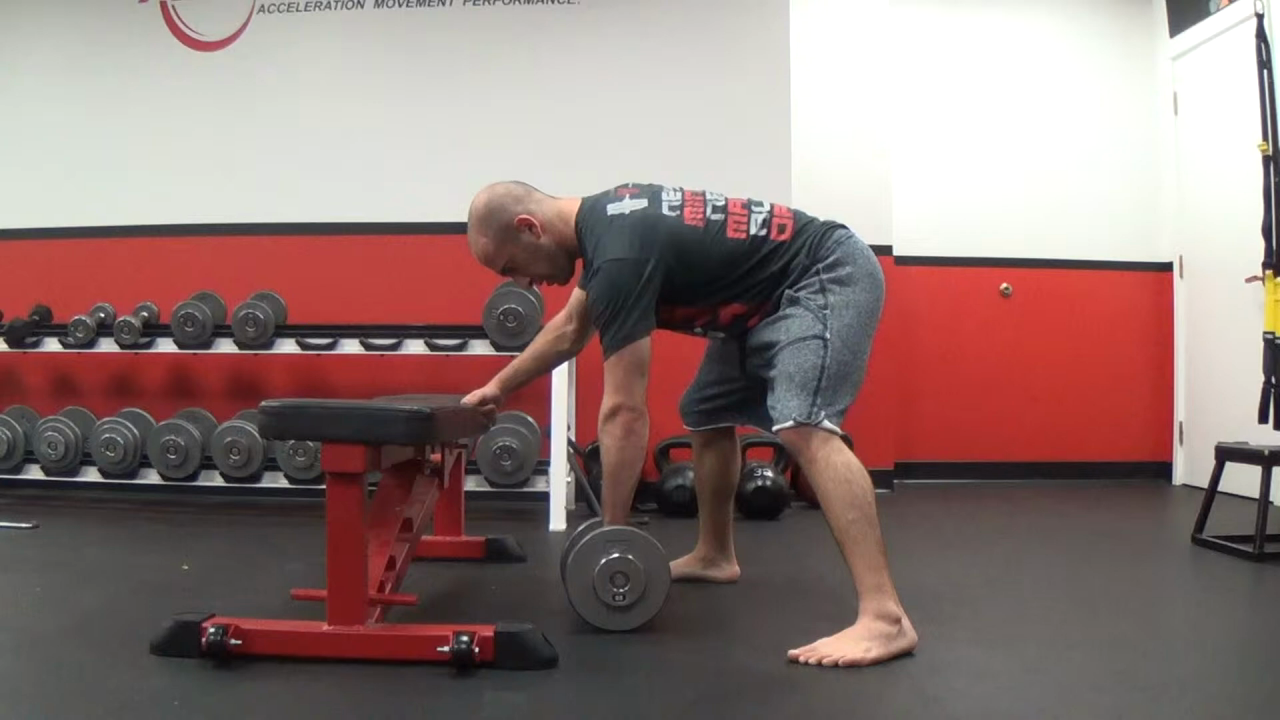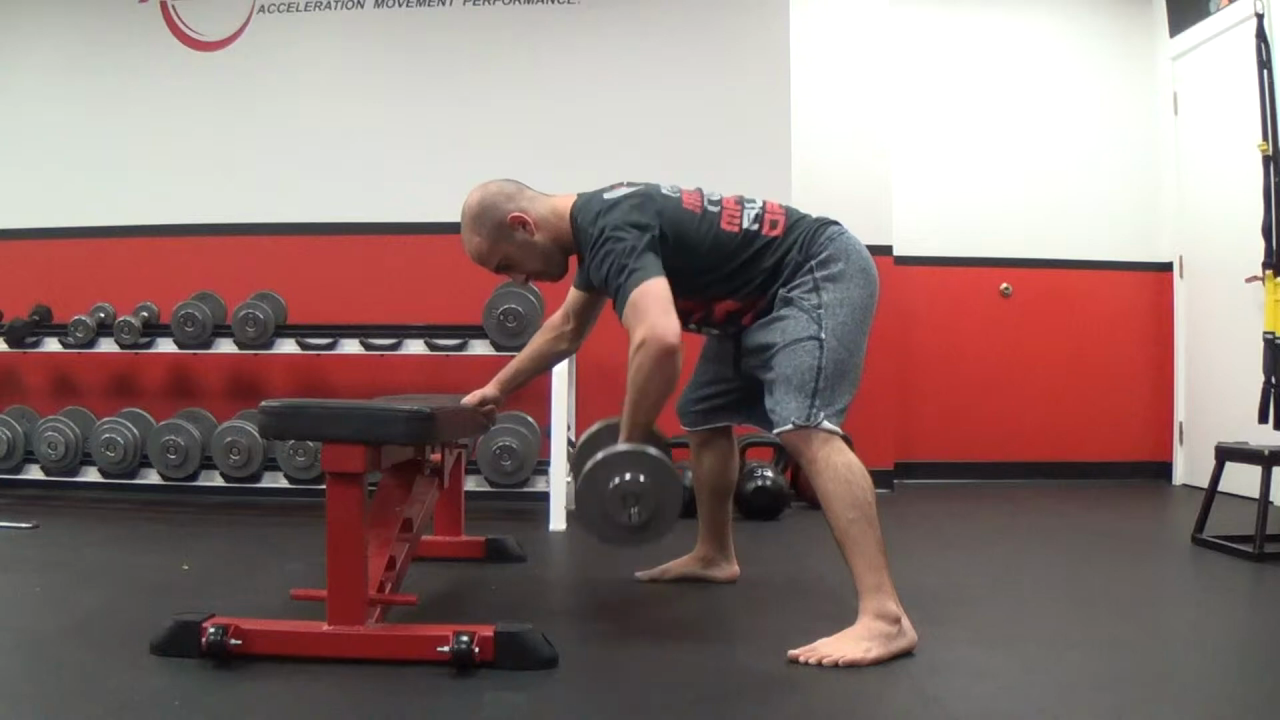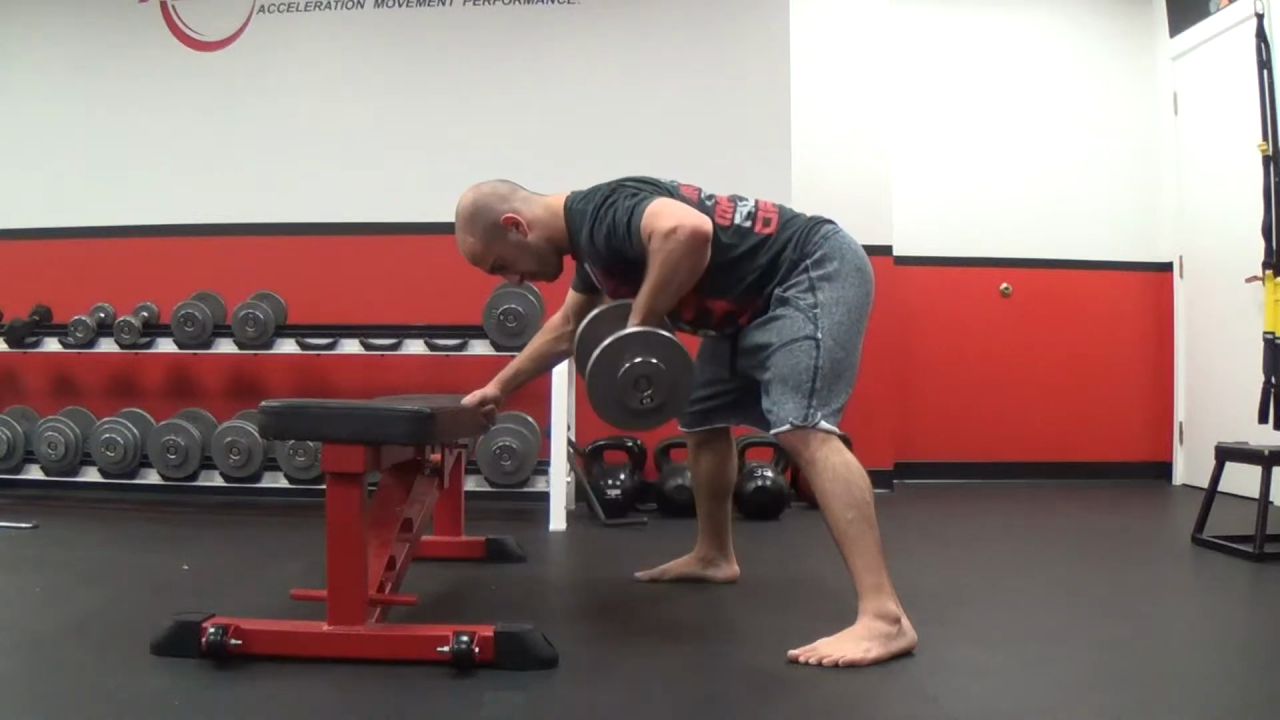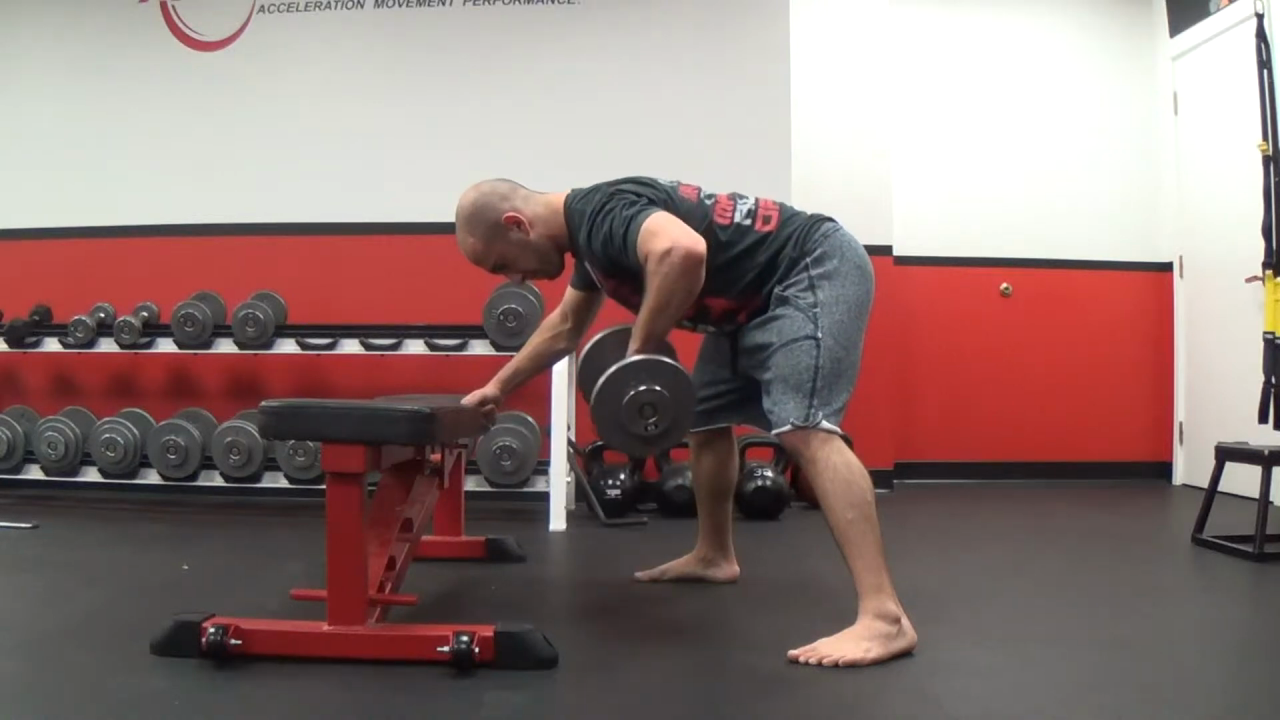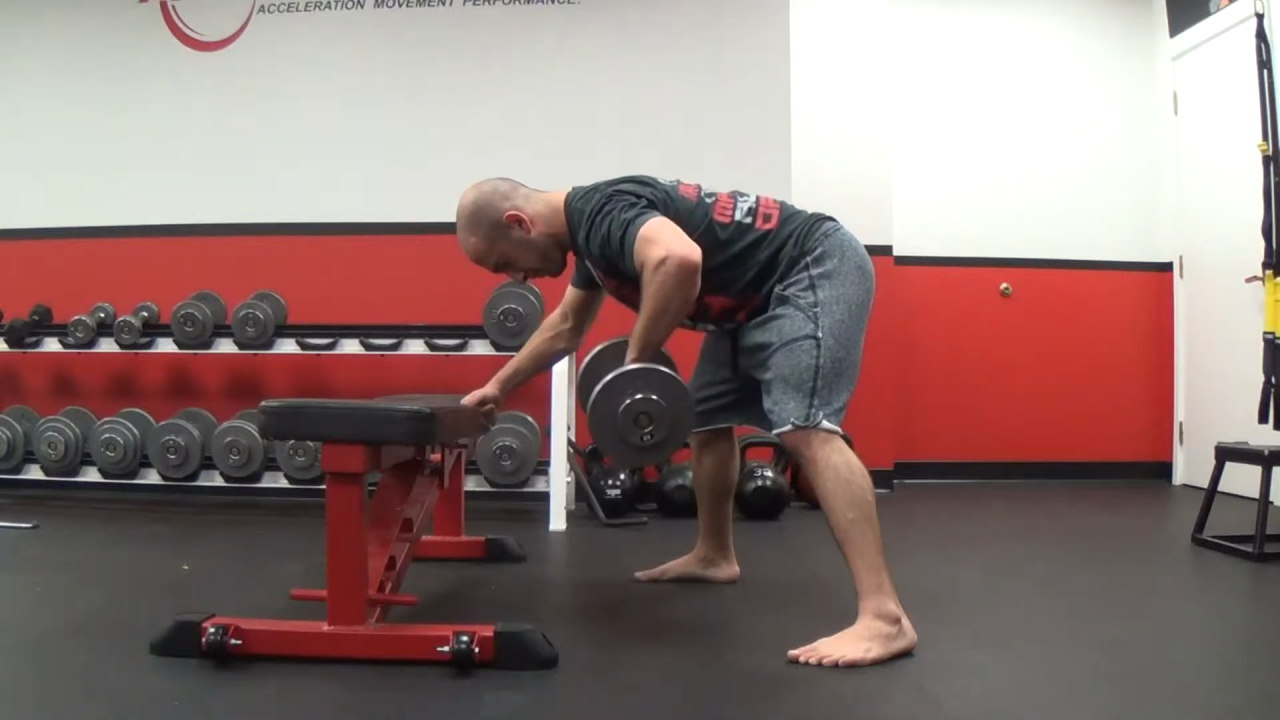
dt=0.4s
person 1, frame 1
left shoulder: (618, 253)
right shoulder: (603, 221)
left elbow: (624, 412)
right elbow: (571, 328)
right wrist: (499, 385)
left hip: (828, 275)
left knee: (803, 429)
right knee: (706, 416)
left ankle: (885, 618)
right ankle: (714, 555)
person 1, frame 2
left shoulder: (612, 232)
right shoulder: (597, 222)
left elbow: (660, 342)
right elbow: (567, 329)
left wrist: (627, 448)
right wrist: (498, 387)
left hip: (821, 273)
right hip: (765, 297)
left knee: (804, 430)
right knee: (704, 417)
left ankle: (885, 618)
right ankle: (713, 556)
person 1, frame 3
left shoulder: (601, 212)
right shoulder: (592, 231)
left elbow: (690, 231)
right elbow: (567, 329)
left wrist: (637, 328)
right wrist: (499, 387)
left hip: (815, 271)
right hip: (758, 298)
left knee: (803, 430)
right knee: (702, 419)
left ankle: (884, 618)
right ankle: (713, 555)
person 1, frame 4
left shoulder: (601, 215)
right shoulder: (590, 230)
left elbow: (683, 251)
right elbow: (565, 328)
left wrist: (638, 356)
right wrist: (498, 386)
left hip: (815, 269)
right hip: (758, 298)
left knee: (804, 430)
right knee: (706, 419)
left ankle: (884, 617)
right ankle: (713, 556)
person 1, frame 5
left shoulder: (601, 214)
right shoulder: (591, 228)
left elbow: (679, 259)
right elbow: (566, 327)
left wrist: (634, 366)
right wrist: (499, 386)
left hip: (814, 269)
right hip: (759, 297)
left knee: (805, 429)
right knee: (707, 419)
left ankle: (884, 617)
right ankle: (714, 555)
